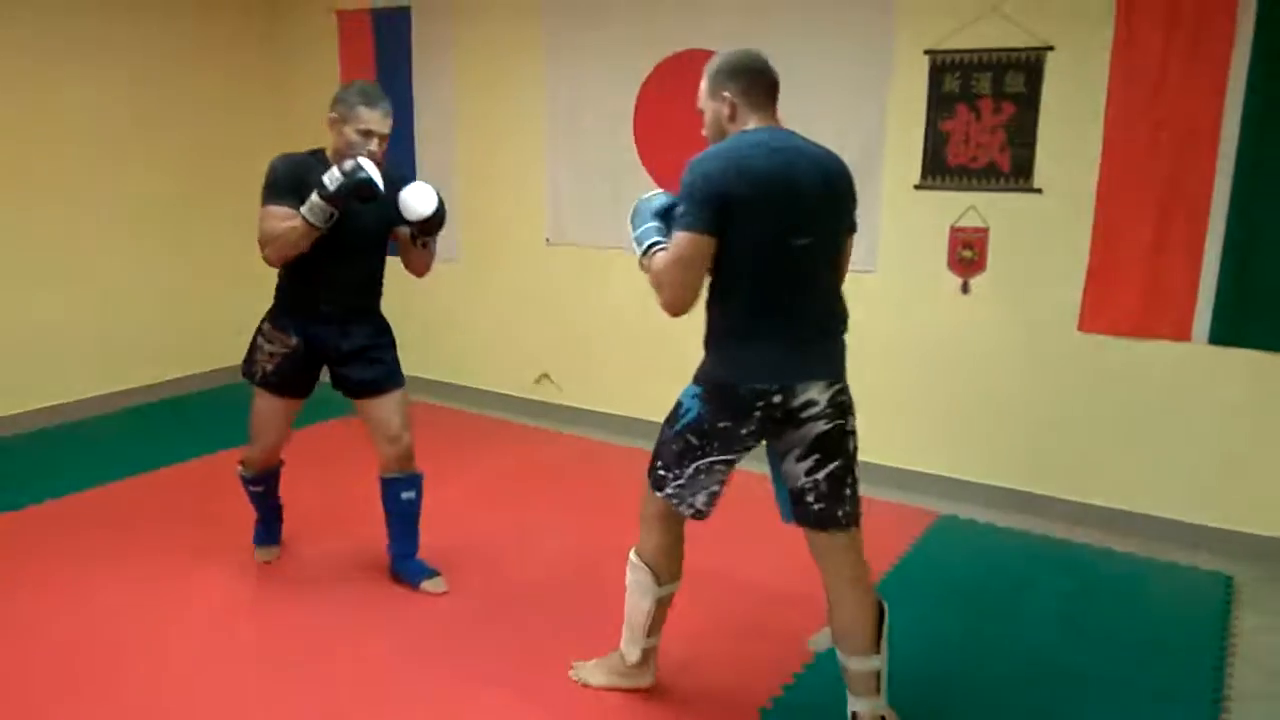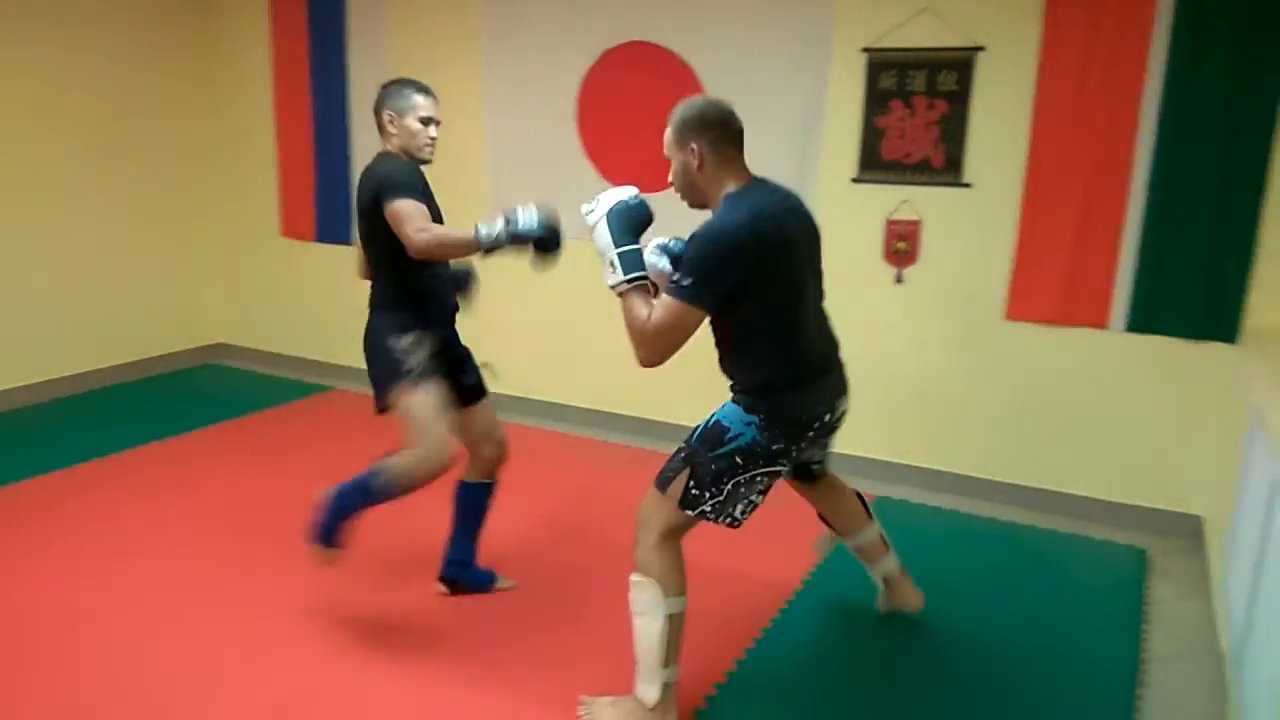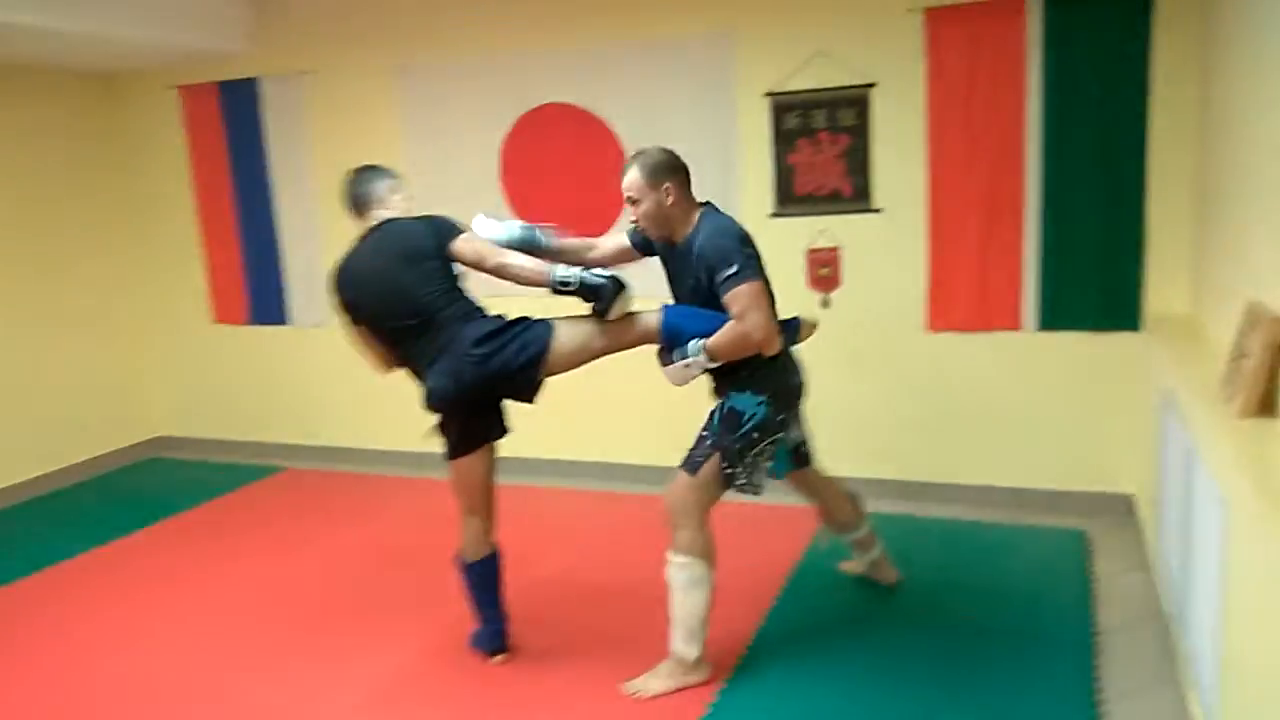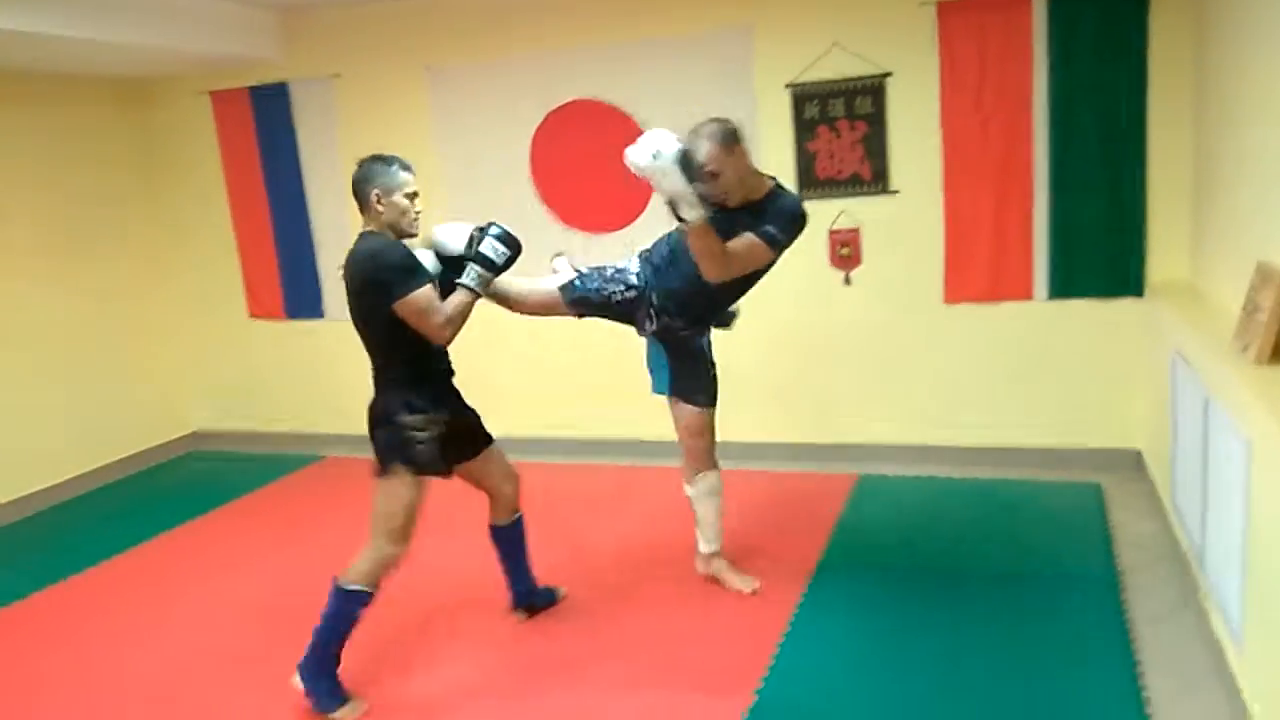
dt=0.7s
person 1, frame 1
left shoulder: (714, 168)
right shoulder: (833, 170)
left elbow: (676, 297)
left wrist: (651, 233)
left hip: (735, 380)
right hip: (819, 380)
left knee: (661, 510)
right knee: (838, 545)
left ankle: (635, 662)
person 1, frame 2
left shoulder: (721, 237)
right shoulder: (785, 205)
left elbow: (651, 347)
left wrist: (622, 255)
right wrist: (674, 267)
left hip: (772, 409)
right hip: (823, 392)
left knee: (656, 527)
right knee: (814, 482)
right ankle: (895, 584)
person 1, frame 3
left shoulder: (717, 241)
right shoulder: (673, 231)
left elbow: (758, 327)
right elbow: (597, 252)
left wrist: (695, 350)
right wrist: (530, 240)
left hip: (761, 390)
right hip: (770, 383)
left knee: (683, 505)
right knee: (803, 474)
left ankle: (687, 659)
right ankle: (875, 561)
person 1, frame 4
left shoulder: (785, 213)
right shoulder: (703, 184)
left elbow: (718, 269)
left wrist: (683, 199)
left hip: (684, 327)
right hip: (639, 283)
left knee: (698, 442)
right knee: (542, 300)
left ankle: (711, 557)
person 2, frame 1
left shoulder: (389, 185)
right shoulder: (291, 171)
left elbow: (418, 266)
right elbow: (273, 251)
left wrist: (427, 231)
right wrist: (327, 200)
left hip: (363, 329)
right hip: (294, 326)
left knee: (399, 446)
right knee: (263, 450)
left ankle: (405, 558)
right ankle: (268, 524)
person 2, frame 2
left shoulder: (391, 178)
right shoulder: (391, 173)
left elbow: (369, 267)
right elbow: (419, 240)
left wrist: (446, 278)
right wrist: (507, 231)
left hip: (432, 334)
right hip: (403, 335)
left knee: (489, 450)
right knee: (434, 454)
left ankle: (460, 569)
right ankle: (341, 507)
person 2, frame 3
left shoulder: (346, 278)
right shoulder: (424, 229)
left elbow: (388, 359)
right elbow: (497, 261)
right wrist: (579, 278)
left hip: (448, 385)
right hip: (491, 349)
left knee: (475, 517)
right knee: (632, 323)
left ankle: (492, 633)
person 2, frame 4
left shoulder: (382, 255)
right shoulder: (383, 256)
left elbow: (423, 321)
right elbow: (440, 328)
left wrist: (454, 272)
right wrist: (480, 272)
left hip: (435, 401)
right hip: (408, 412)
left knee: (506, 486)
right knee: (386, 549)
left ankle: (526, 594)
right ankle: (318, 670)
